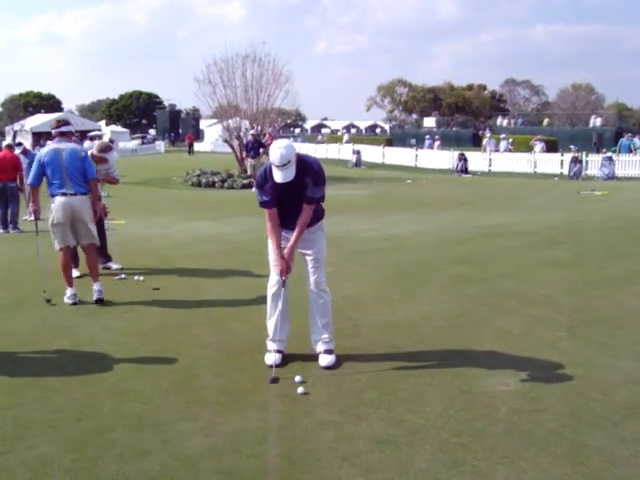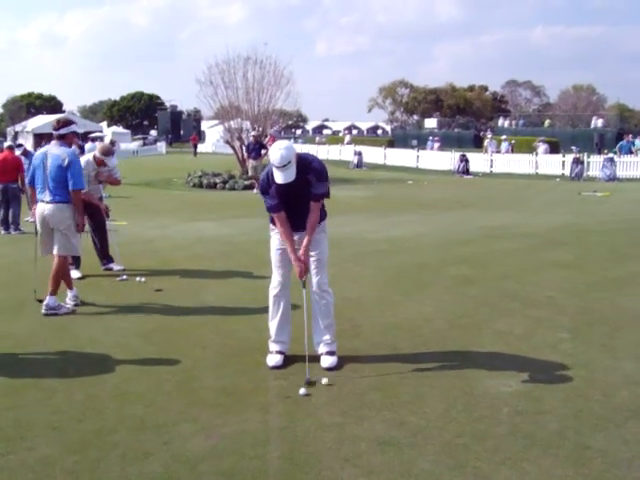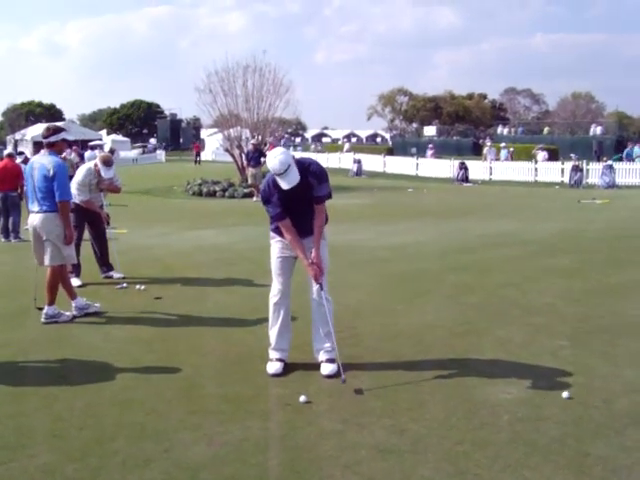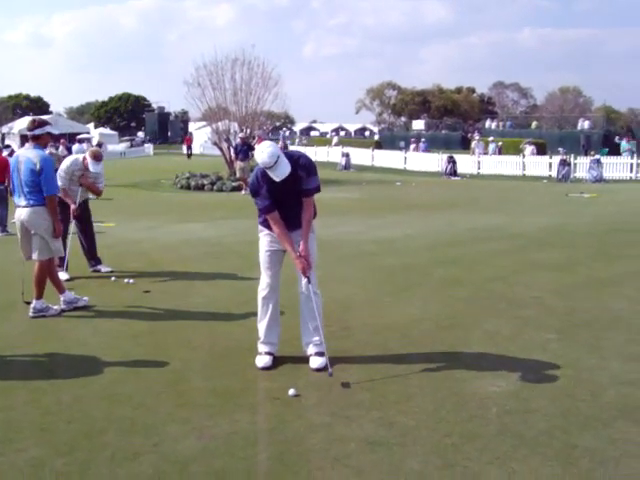
dt=0.7s
person 1, frame 1
left shoulder: (313, 170)
right shoulder: (264, 176)
left elbow: (307, 212)
right elbow: (271, 218)
left wrist: (291, 249)
right wrist: (278, 255)
left hip: (311, 229)
right hip: (280, 231)
left knee: (318, 285)
right knee: (276, 285)
left ankle: (324, 344)
right ankle: (276, 344)
person 1, frame 2
left shoulder: (315, 168)
right shoulder: (267, 179)
left elbow: (315, 210)
right elbow: (280, 221)
left wrist: (306, 248)
right wrist: (293, 258)
left hip: (314, 230)
right hip: (282, 232)
left knee: (320, 286)
right knee: (279, 286)
left ankle: (326, 345)
right ankle: (277, 345)
person 1, frame 3
left shoulder: (315, 171)
right shoulder: (269, 188)
left elbow: (320, 212)
right elbow: (287, 229)
left wrist: (316, 250)
right wrist: (306, 262)
left hip: (313, 236)
right hip: (282, 239)
left knee: (320, 293)
right knee: (279, 293)
left ankle: (326, 353)
right ankle: (277, 353)
person 1, frame 4
left shoulder: (303, 164)
right shoulder: (257, 181)
left elbow: (308, 204)
right elbow: (275, 222)
left wrist: (304, 243)
right wrist: (294, 256)
left hip: (302, 229)
right hip: (271, 232)
left knee: (309, 286)
right knee: (268, 287)
left ankle: (315, 346)
right ankle: (266, 347)
person 2, frame 1
left shoulder: (43, 153)
right shoulder: (80, 150)
left elbow: (33, 183)
right elbow: (92, 179)
left wrist: (34, 203)
right wrist: (96, 203)
left hip: (59, 202)
right hip: (81, 201)
left knee: (64, 249)
right knee: (88, 246)
left ankle: (70, 291)
right ankle: (97, 287)
person 2, frame 2
left shoulder: (39, 154)
right shoulder: (69, 155)
left elbow: (31, 184)
right elbow: (75, 190)
left wrist: (36, 205)
right wrist: (80, 216)
left hip: (42, 208)
right hip: (62, 209)
left knee: (60, 254)
right knee: (61, 256)
left ankle: (72, 293)
right ankle: (50, 301)
person 2, frame 3
left shoulder: (32, 163)
right shoulder: (57, 164)
left elbow: (29, 194)
right elbow: (62, 201)
right wrist: (68, 228)
left hip: (34, 217)
right hip: (51, 218)
left knee: (59, 263)
right knee: (55, 265)
left ankle: (77, 303)
right ankle: (50, 311)
person 2, frame 4
left shoulder: (16, 157)
right shoulder: (43, 158)
left elbow: (14, 189)
right elbow: (50, 195)
right wrist: (57, 221)
left hip: (20, 212)
right hip: (39, 212)
left knee: (47, 257)
right knee: (43, 259)
left ankle: (66, 297)
right ankle: (38, 305)
person 3, frame 1
left shoulder: (107, 161)
left elbow: (116, 180)
left wrist: (104, 177)
left knee: (99, 228)
left ankle: (105, 260)
right ankle: (73, 266)
person 3, frame 2
left shoulder: (108, 163)
right shoulder: (83, 164)
left elbow: (117, 181)
right elbow: (82, 192)
left wrist: (106, 178)
right wrist: (100, 204)
left hip: (96, 197)
left knee: (100, 230)
left ankle: (107, 261)
right ankle: (74, 267)
person 3, frame 3
left shoulder: (109, 171)
right shoulder: (84, 173)
left elbow: (118, 189)
right elbow: (84, 200)
left wrist: (107, 186)
right wrist: (101, 212)
left hip: (96, 205)
right hip: (78, 206)
left knee: (100, 238)
right knee: (75, 240)
left ankle: (106, 269)
right ankle: (74, 275)
person 3, frame 4
left shoulder: (97, 168)
right shoulder: (70, 163)
left elbow: (99, 192)
right elbow: (61, 187)
left wrist: (88, 183)
right wrist: (71, 204)
left hip: (81, 200)
right hip: (62, 200)
left knee: (88, 232)
right knee: (61, 234)
left ankle: (95, 263)
right ankle: (61, 269)
